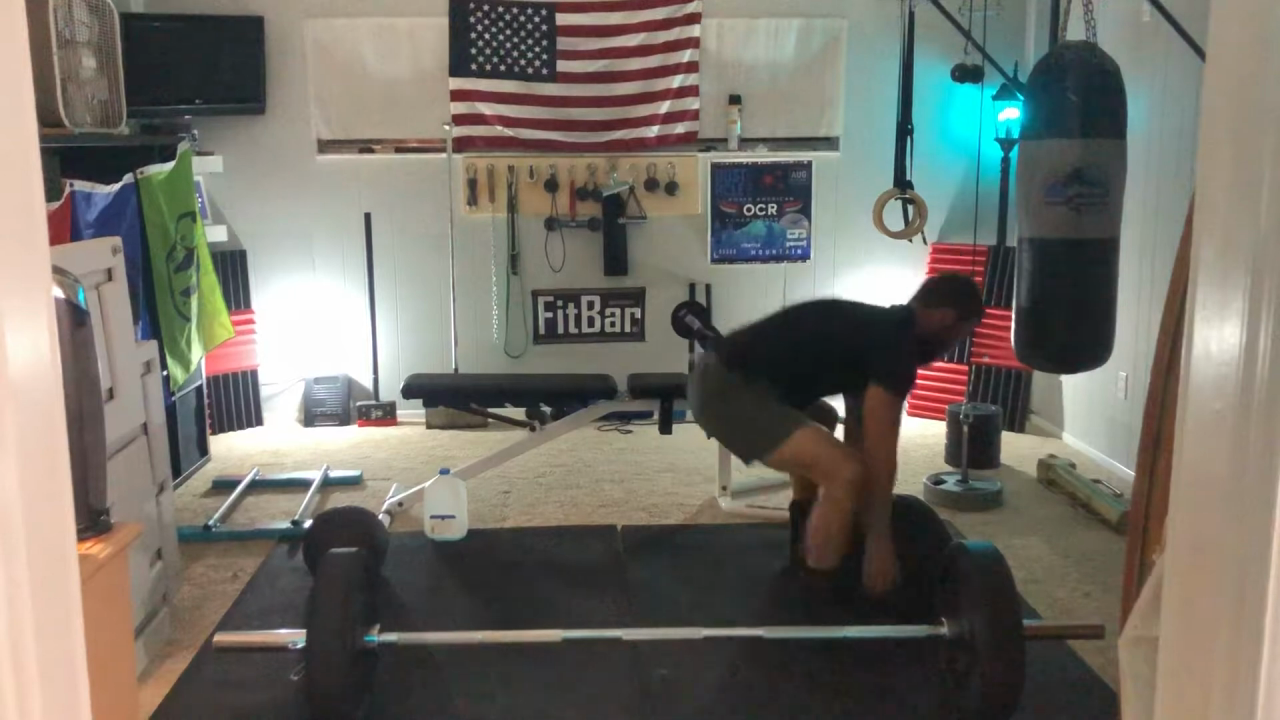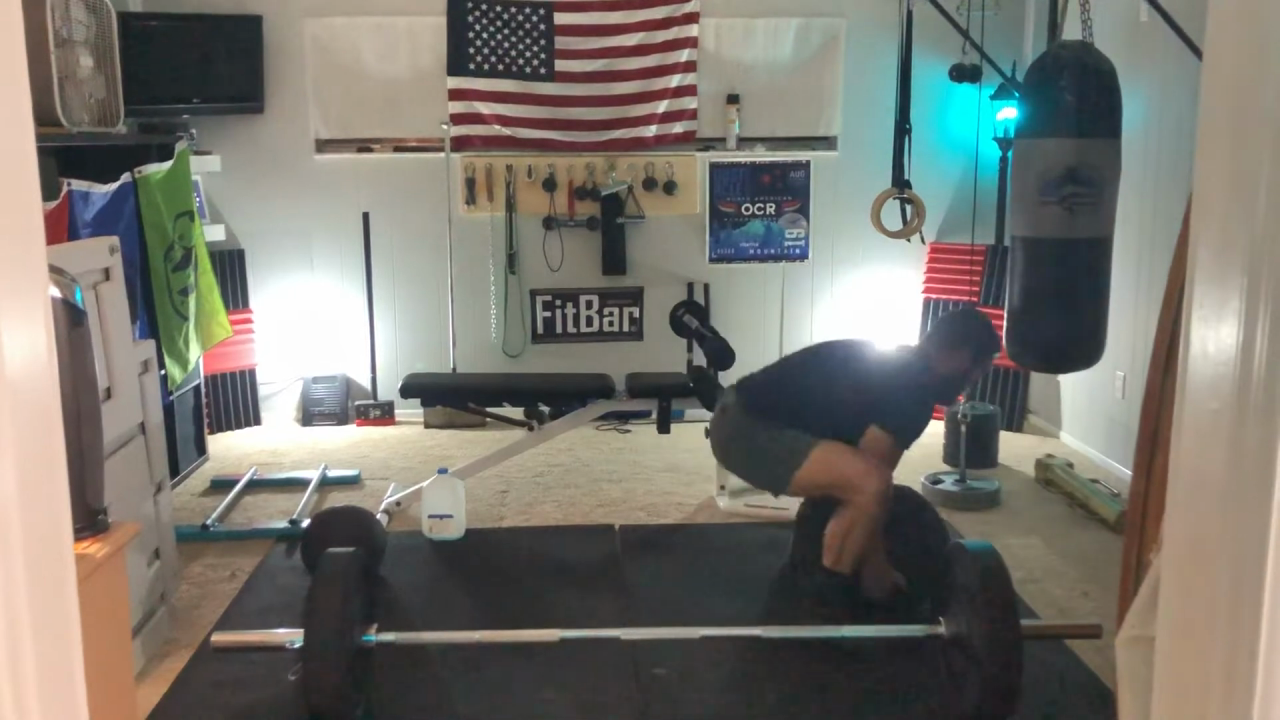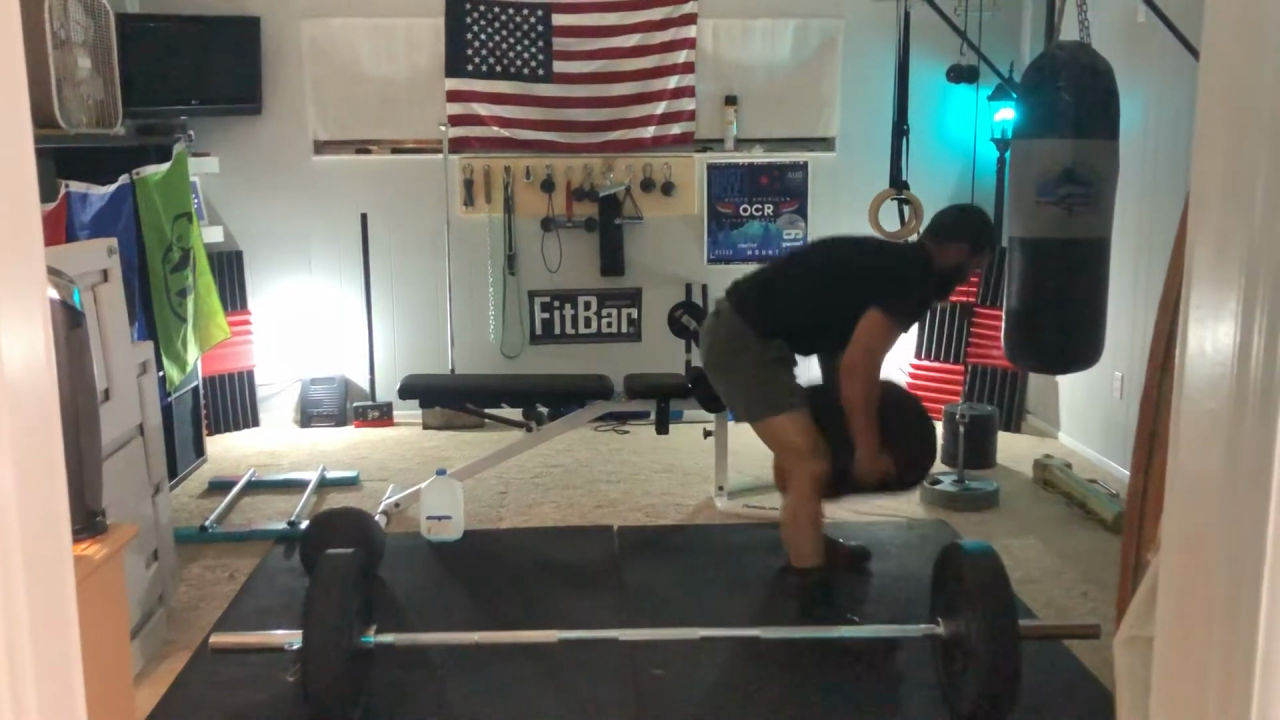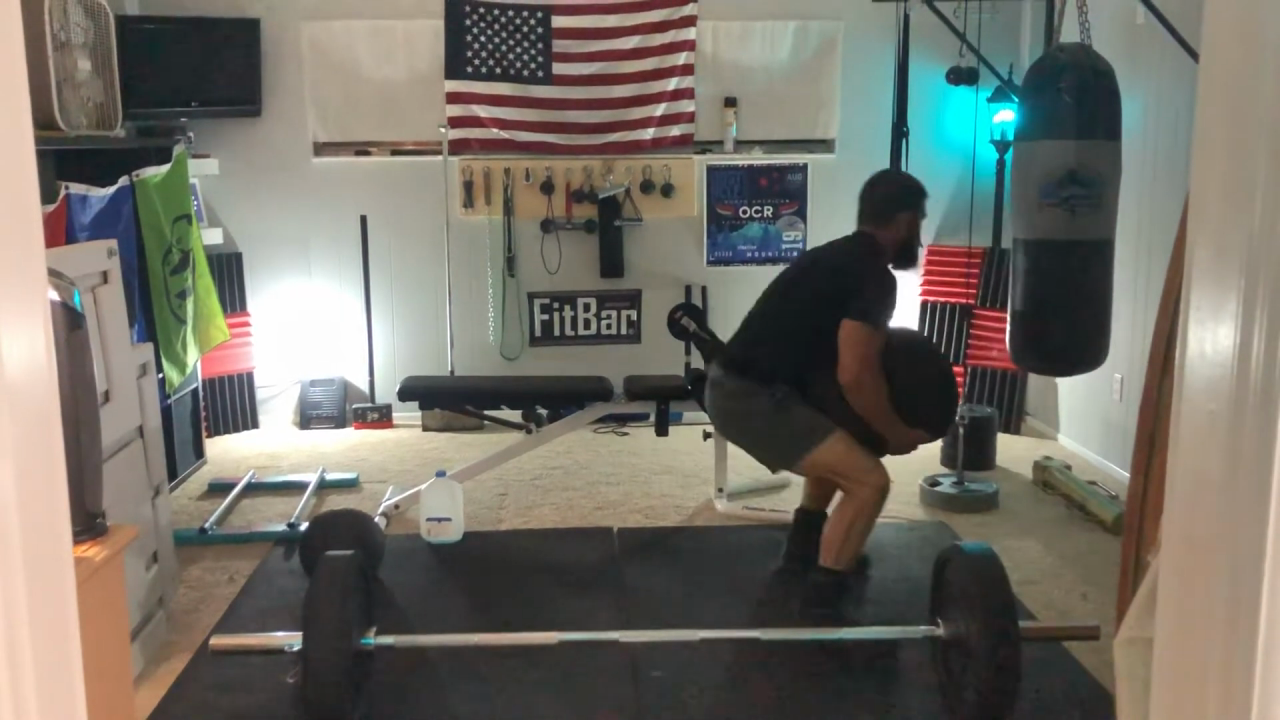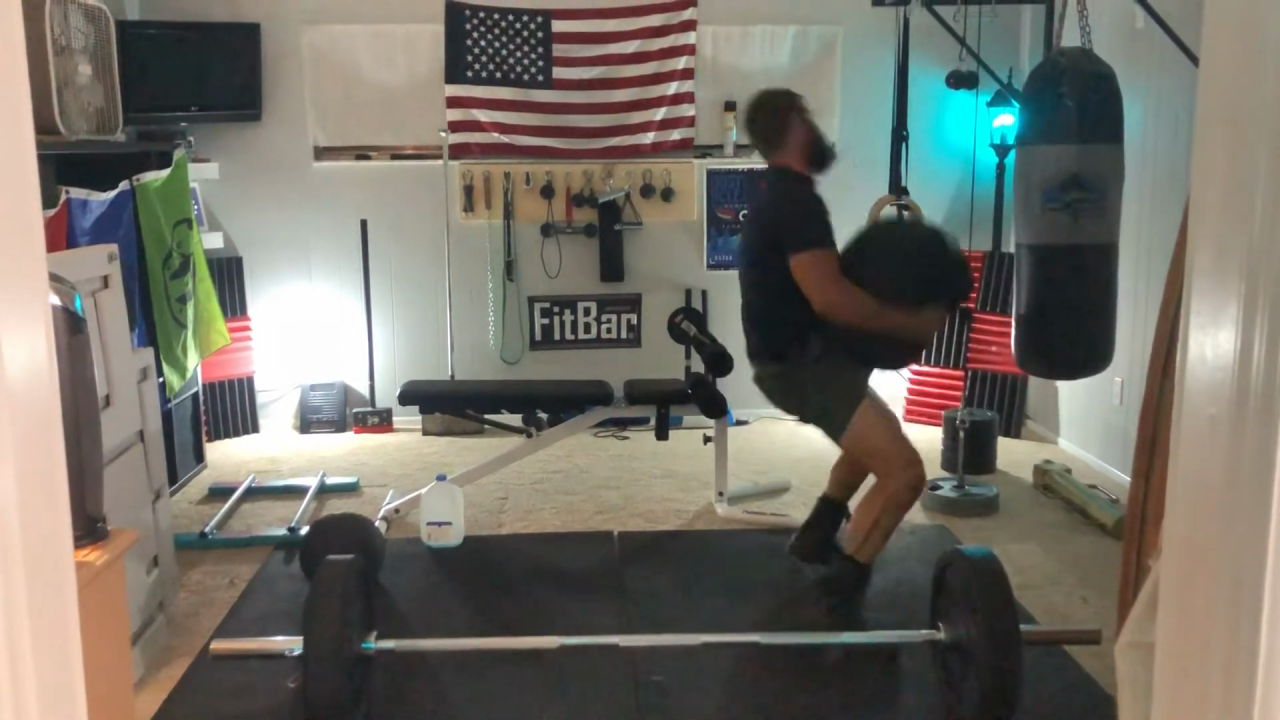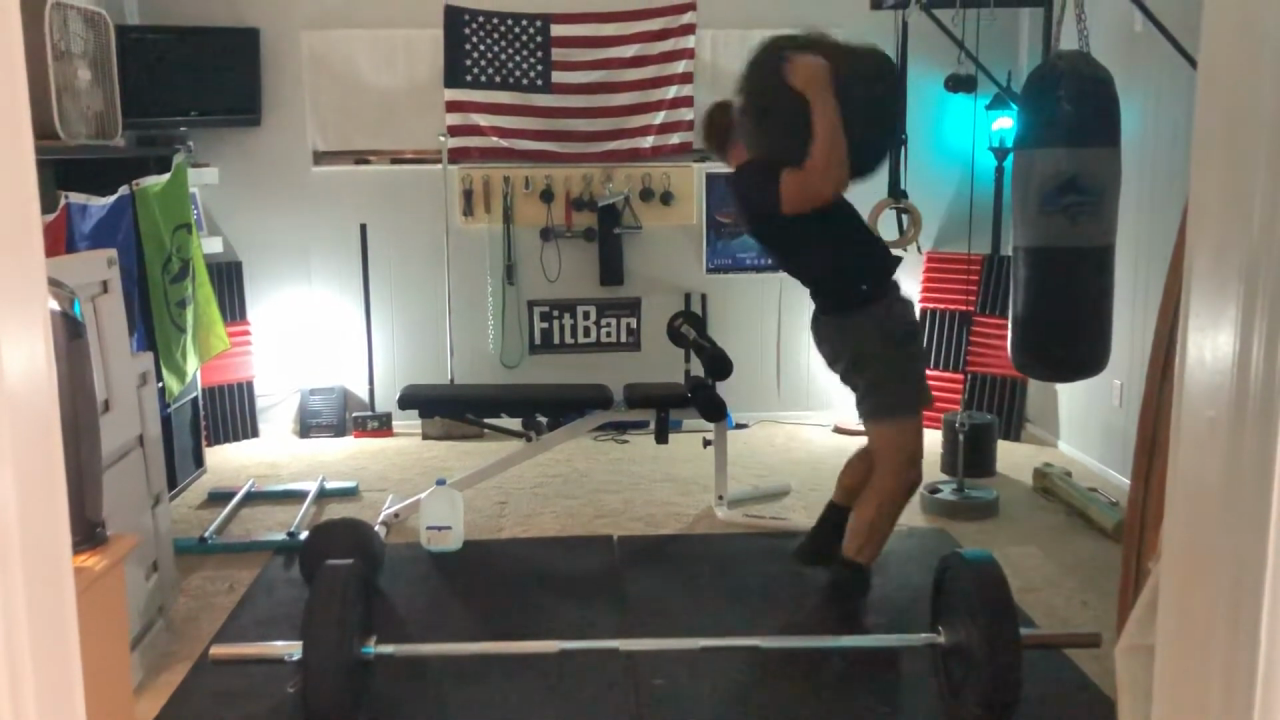
dt=0.4s
person 1, frame 1
left shoulder: (878, 330)
right shoulder: (896, 346)
left elbow: (858, 436)
right elbow: (879, 452)
left wrist: (862, 516)
right wrist: (879, 542)
left hip: (727, 379)
right hip: (728, 391)
left knee: (819, 428)
right knee: (843, 471)
left ankle: (806, 542)
person 1, frame 2
left shoulder: (893, 364)
right shoulder: (911, 394)
left elbow: (860, 464)
right elbow: (870, 483)
right wrist: (876, 566)
left hip: (742, 415)
right hip: (745, 430)
right knee: (870, 485)
person 1, frame 3
left shoulder: (893, 263)
right shoulder: (913, 280)
left elbow: (847, 352)
right elbow: (857, 366)
right wrist: (869, 452)
left hip: (738, 326)
right hip: (743, 338)
left knee: (798, 447)
right knee: (810, 467)
left ankle: (807, 542)
person 1, frame 4
left shoulder: (845, 257)
right shoulder: (872, 276)
right elbow: (855, 376)
right wrist: (896, 434)
left hip: (742, 384)
right hip: (750, 398)
left knee: (836, 444)
right knee: (868, 479)
left ankle: (803, 547)
right ankle: (820, 607)
person 1, frame 5
left shoulder: (780, 197)
right shoulder: (794, 201)
right elbow: (830, 299)
left wrist: (895, 312)
right wrist: (911, 323)
left hip: (796, 354)
right hip: (800, 364)
left knee: (877, 432)
right knee: (904, 469)
left ankle: (817, 536)
right ankle: (839, 591)
person 1, frame 6
left shoulder: (762, 181)
right shoulder: (758, 184)
left elbow: (822, 174)
right elbow: (827, 181)
right wrist: (818, 94)
left hip: (862, 315)
right hip: (865, 320)
left knee: (885, 449)
right knee: (898, 467)
left ankle: (825, 540)
right ankle: (845, 596)
